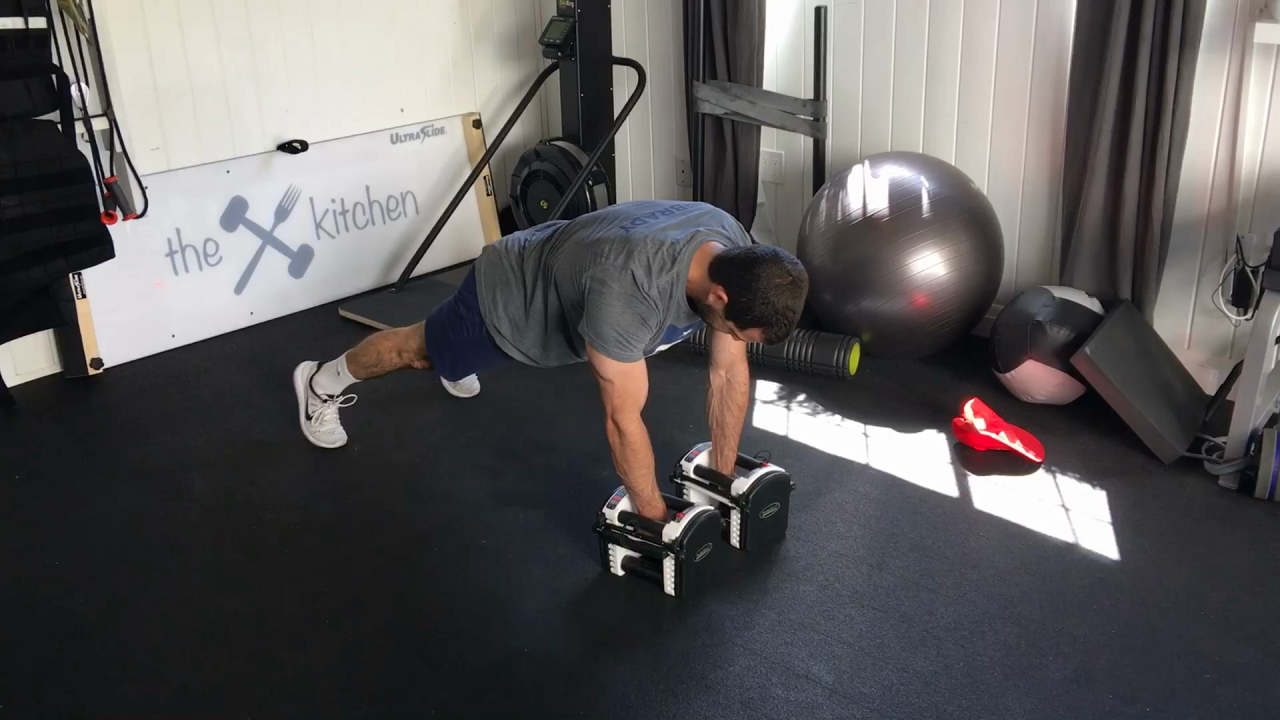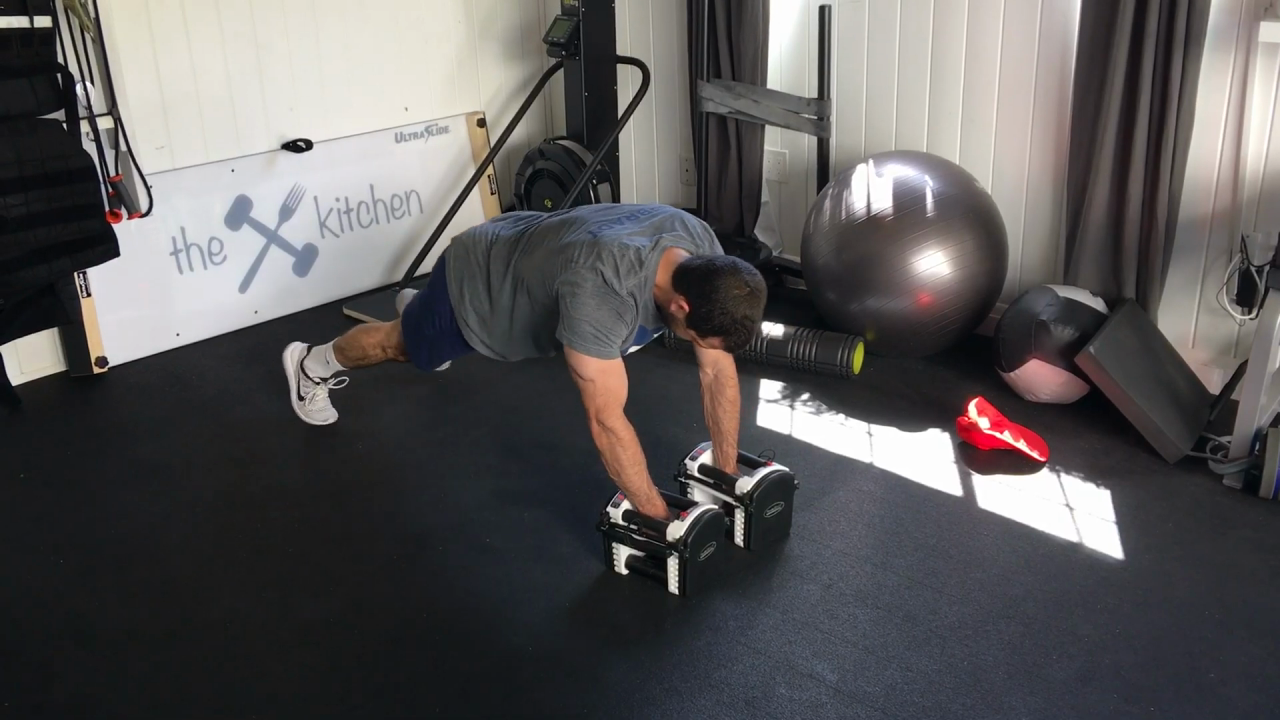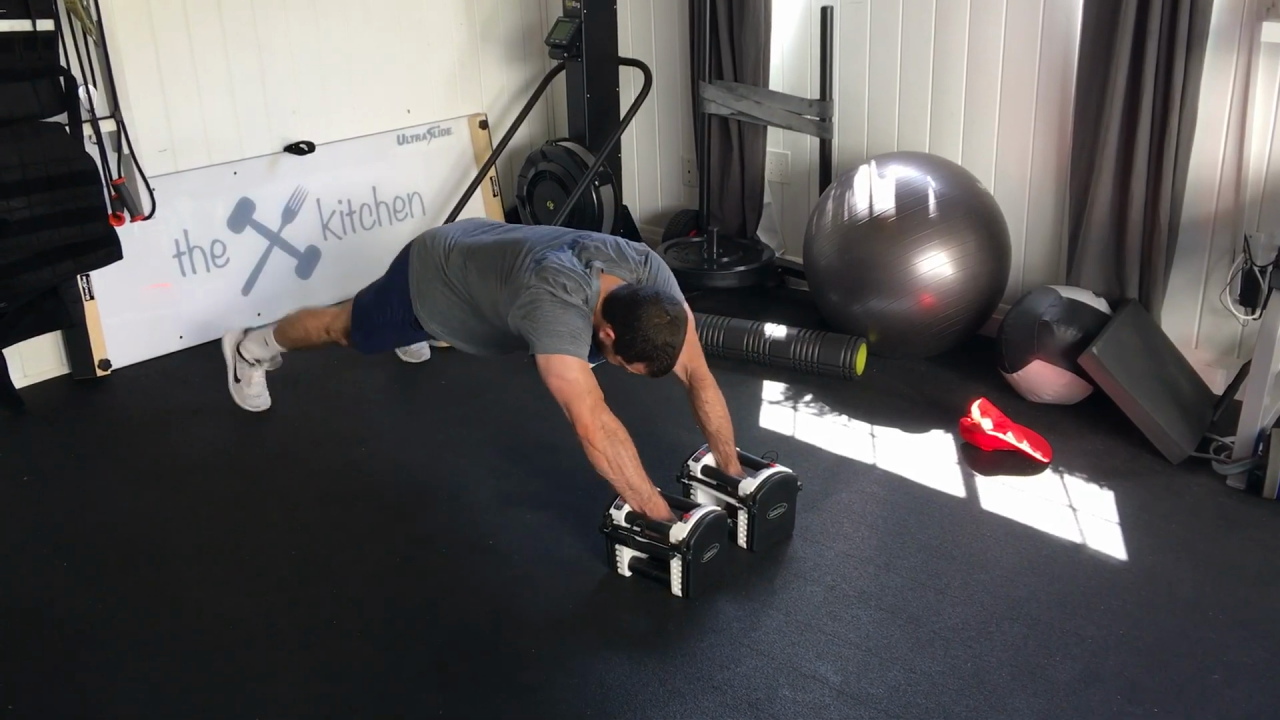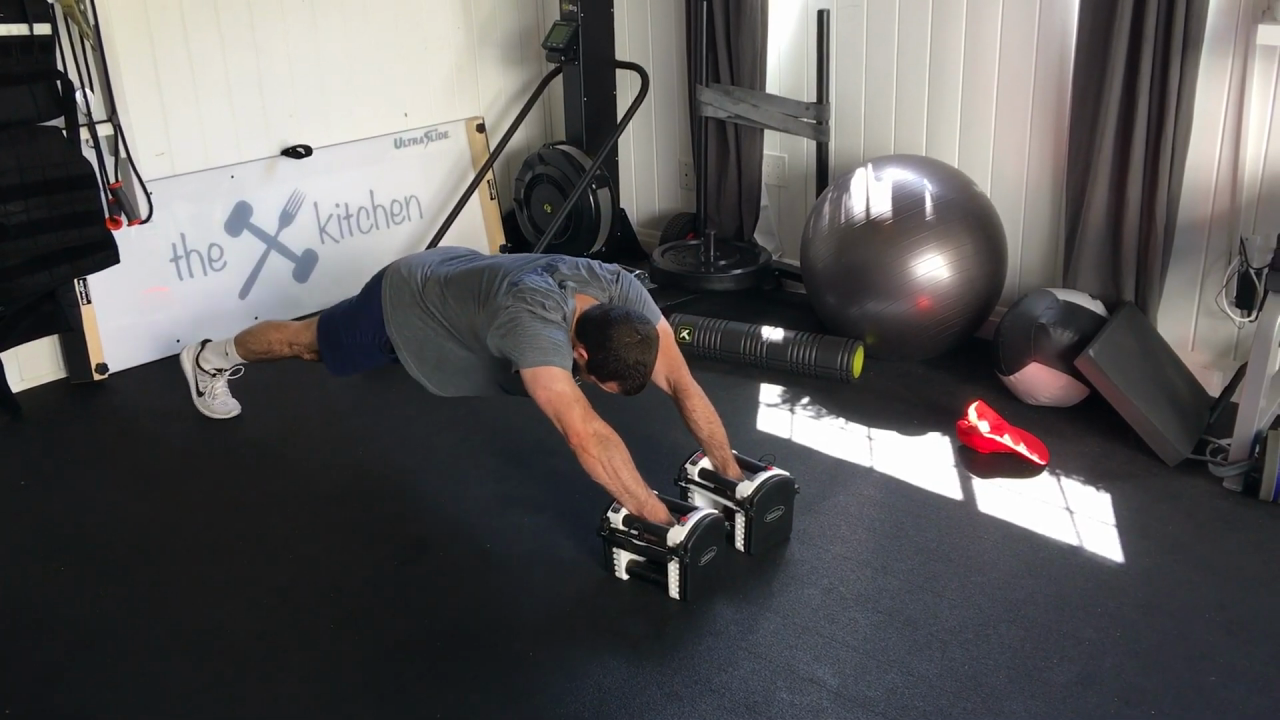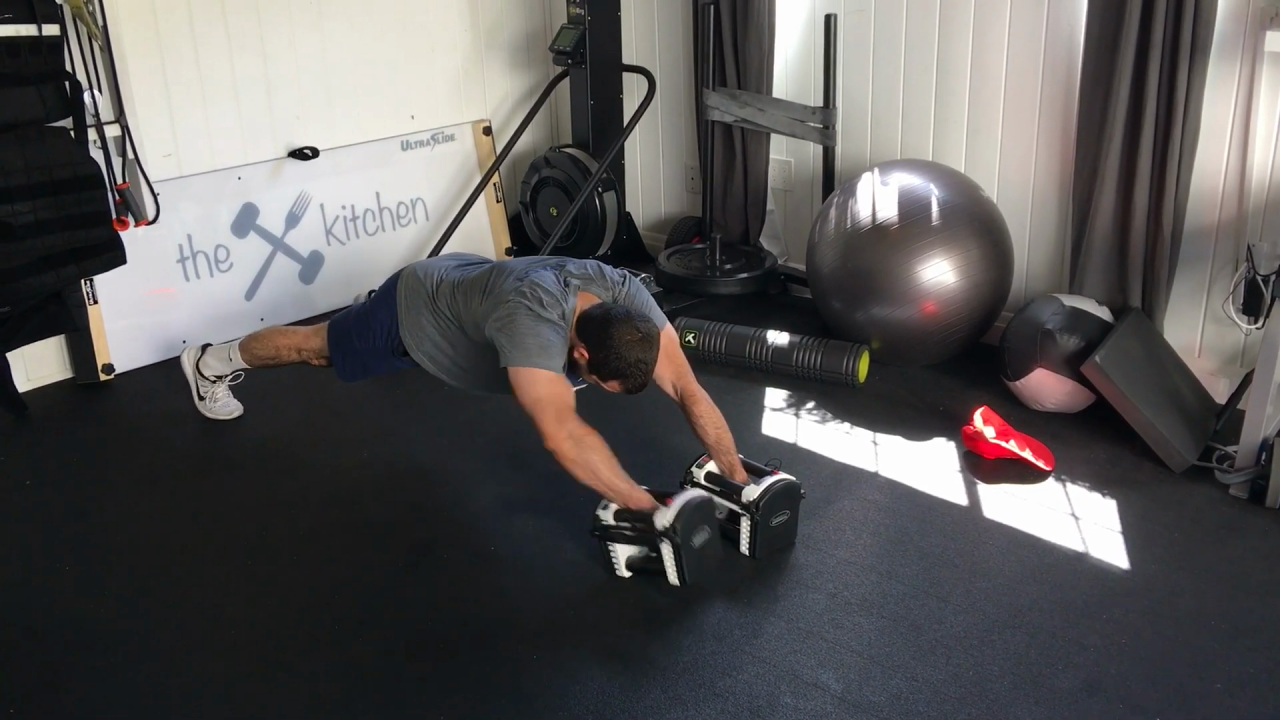
dt=1s
person 1, frame 1
left shoulder: (736, 253)
right shoulder: (629, 287)
left elbow: (729, 372)
right elbow: (623, 420)
left wrist: (723, 480)
right wrist: (656, 521)
left hip: (555, 277)
right hip: (506, 294)
right knee: (418, 349)
left ankle: (453, 368)
right ankle: (322, 382)
person 1, frame 2
left shoulder: (703, 249)
right shoulder: (601, 289)
left elbow: (717, 370)
right elbow: (606, 422)
left wrist: (728, 476)
right wrist: (660, 521)
left hip: (524, 252)
right hip: (476, 277)
right knee: (402, 343)
left ankle: (420, 304)
right ankle: (312, 365)
person 1, frame 3
left shoulder: (649, 272)
right shoulder: (556, 305)
left elbow: (697, 374)
right elbow: (593, 426)
left wrist: (733, 471)
right wrist: (662, 519)
left hip: (478, 250)
right hip: (431, 270)
right knee: (348, 326)
left ankle: (409, 335)
right ankle: (252, 347)
person 1, frame 4
left shoulder: (624, 292)
right shoulder: (534, 323)
left elbow: (682, 385)
right elbow: (585, 435)
left wrist: (732, 475)
right wrist: (662, 522)
left hip: (455, 274)
right hip: (404, 298)
right knee: (308, 341)
right ankle: (213, 358)
person 1, frame 5
left shoulder: (628, 298)
right shoulder: (536, 322)
left elbow: (688, 390)
right elbow: (563, 434)
left wrist: (739, 481)
right wrist: (648, 509)
left hip: (464, 284)
right hip: (417, 307)
right knee: (318, 346)
left ankle: (367, 308)
right ankle: (213, 361)
